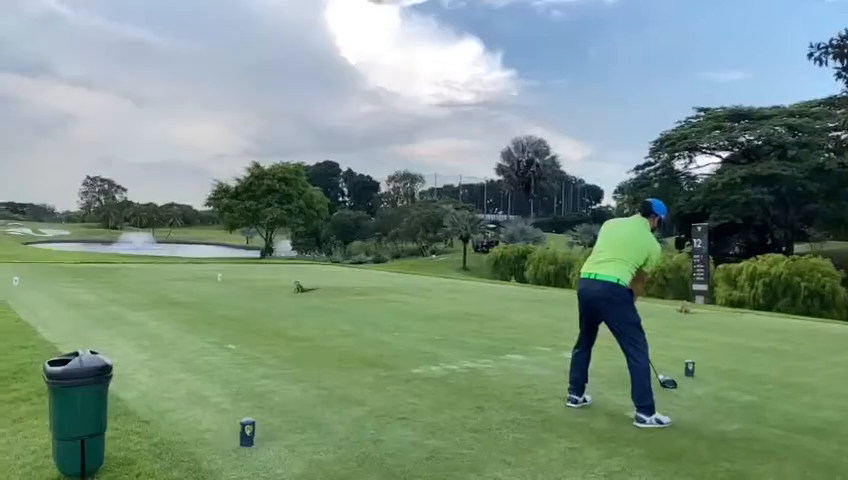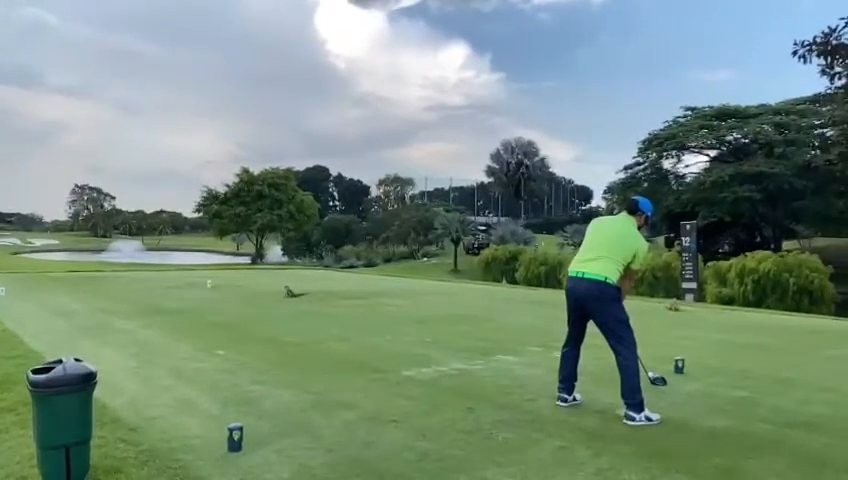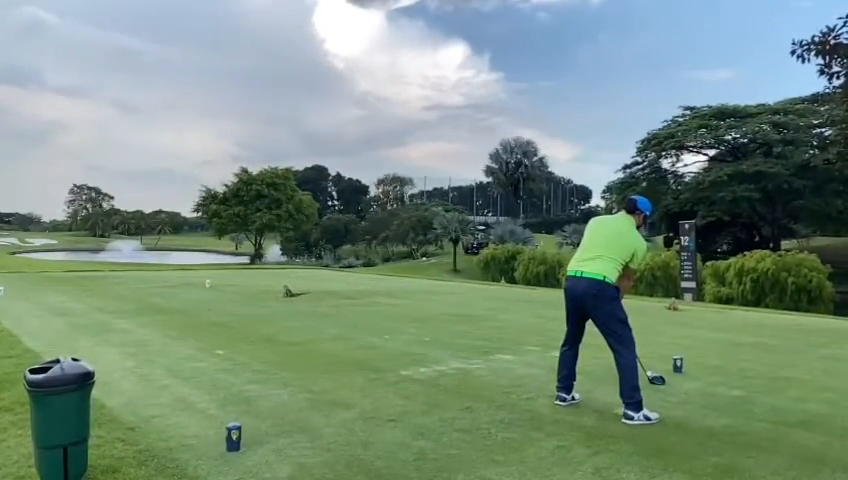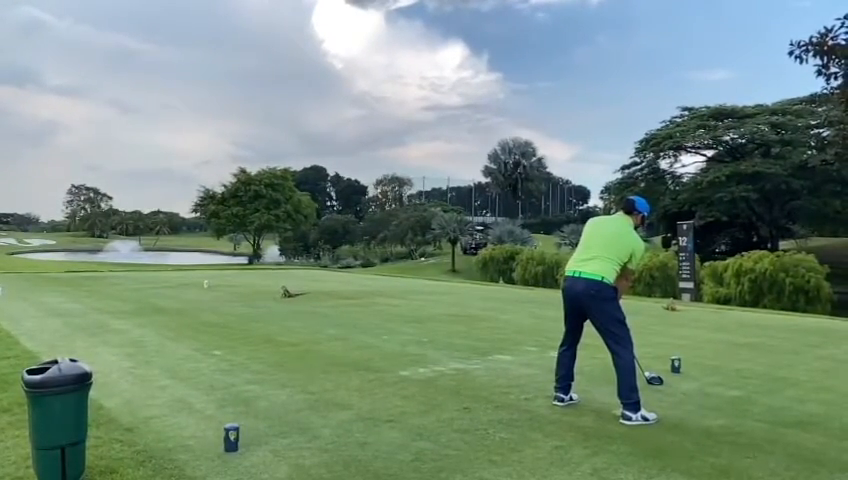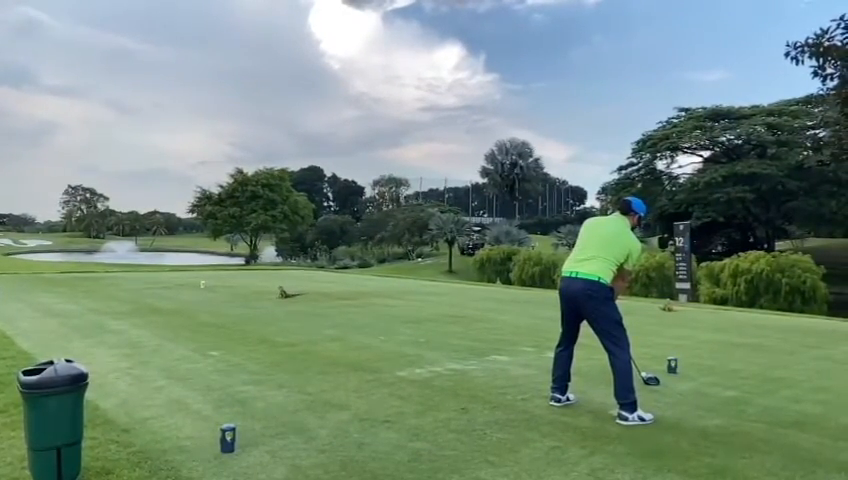
dt=1s
person 1, frame 1
left shoulder: (611, 223)
right shoulder: (652, 244)
right elbow: (639, 282)
right wrist: (627, 304)
left hip: (586, 283)
right hip: (612, 289)
left knee: (584, 340)
right knee: (637, 349)
left ankle: (575, 394)
right ankle: (645, 413)
person 1, frame 2
left shoulder: (598, 222)
right shoulder: (639, 241)
right elbow: (628, 279)
right wrist: (617, 301)
left hip: (573, 281)
right hip: (600, 287)
left knee: (573, 339)
right knee: (626, 347)
left ankle: (565, 392)
right ankle: (634, 410)
person 1, frame 3
left shoulder: (596, 221)
right shoulder: (638, 241)
right elbow: (627, 278)
right wrist: (616, 298)
left hip: (572, 280)
right hip: (599, 287)
left knee: (571, 338)
right knee: (624, 346)
left ankle: (564, 391)
right ankle: (633, 409)
person 1, frame 4
left shoulder: (594, 221)
right shoulder: (636, 241)
right elbow: (625, 278)
right wrist: (613, 300)
left hip: (570, 281)
right hip: (597, 287)
left knee: (570, 339)
right knee: (622, 347)
left ankle: (562, 392)
right ankle: (631, 409)
person 1, frame 5
left shoulder: (591, 222)
right shoulder: (632, 242)
right elbow: (622, 279)
right wrist: (609, 300)
left hip: (567, 281)
right hip: (593, 287)
left knee: (566, 339)
right knee: (619, 347)
left ankle: (558, 392)
right ankle: (628, 410)
